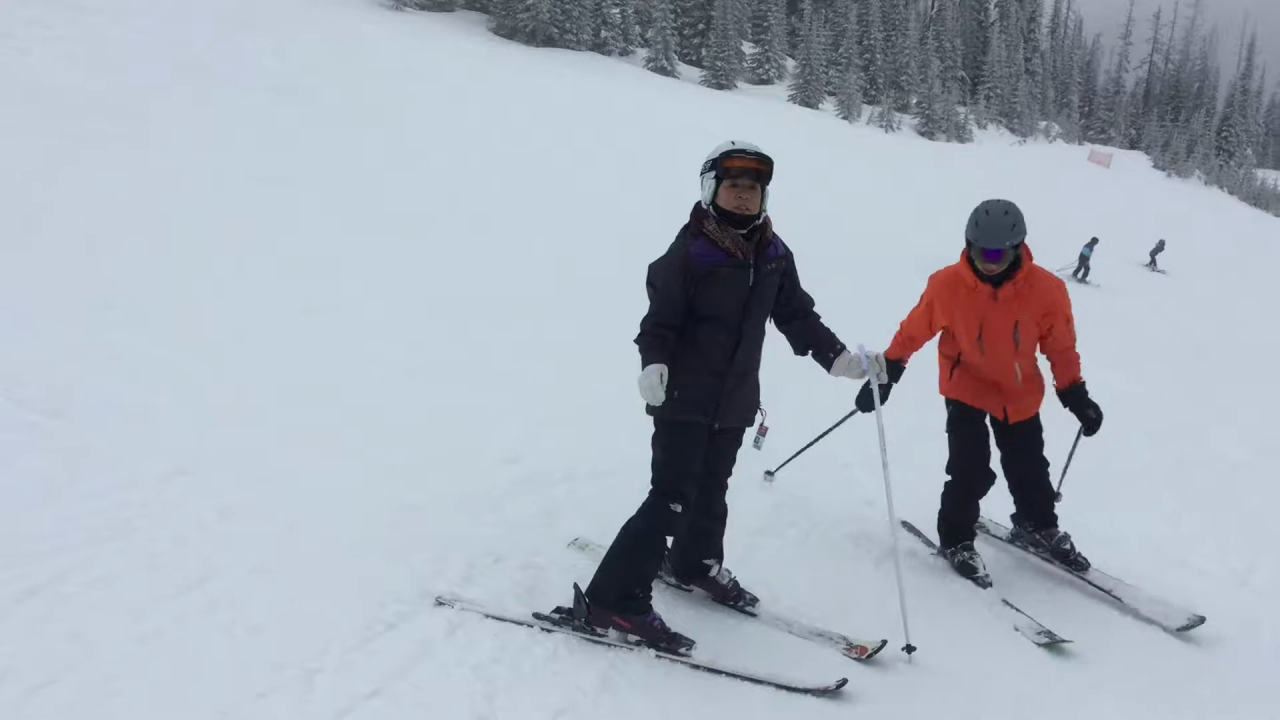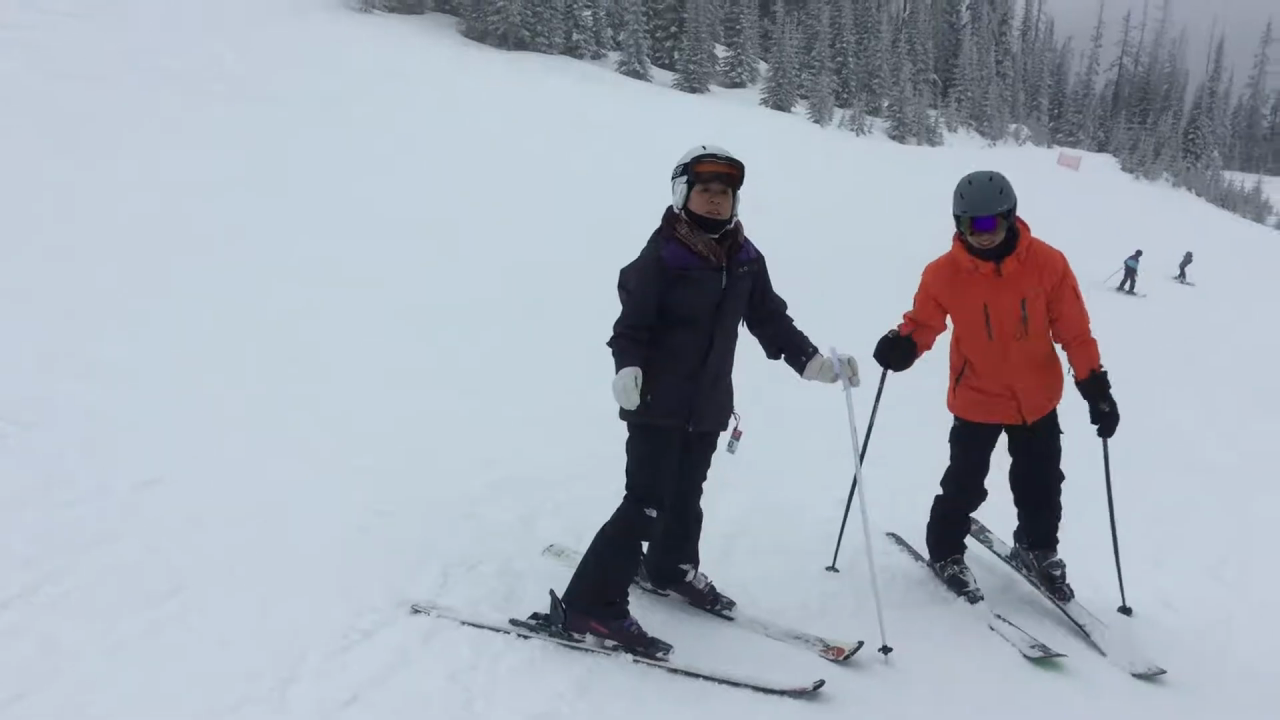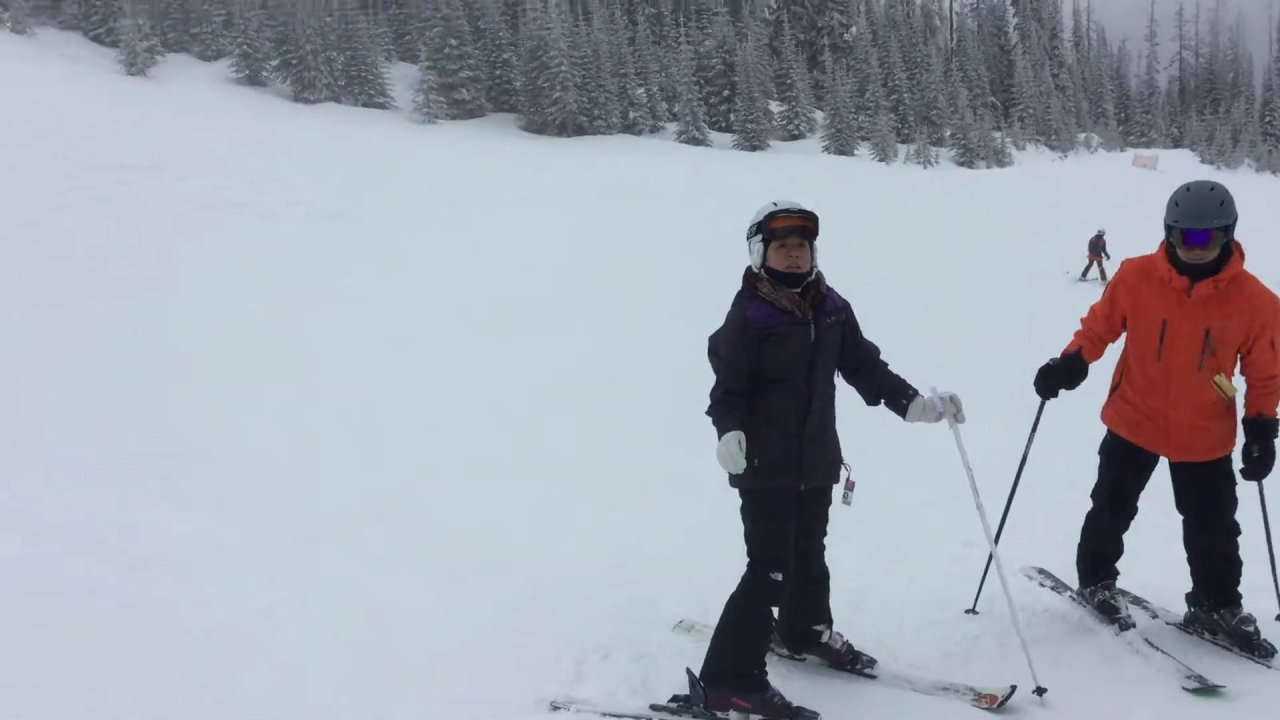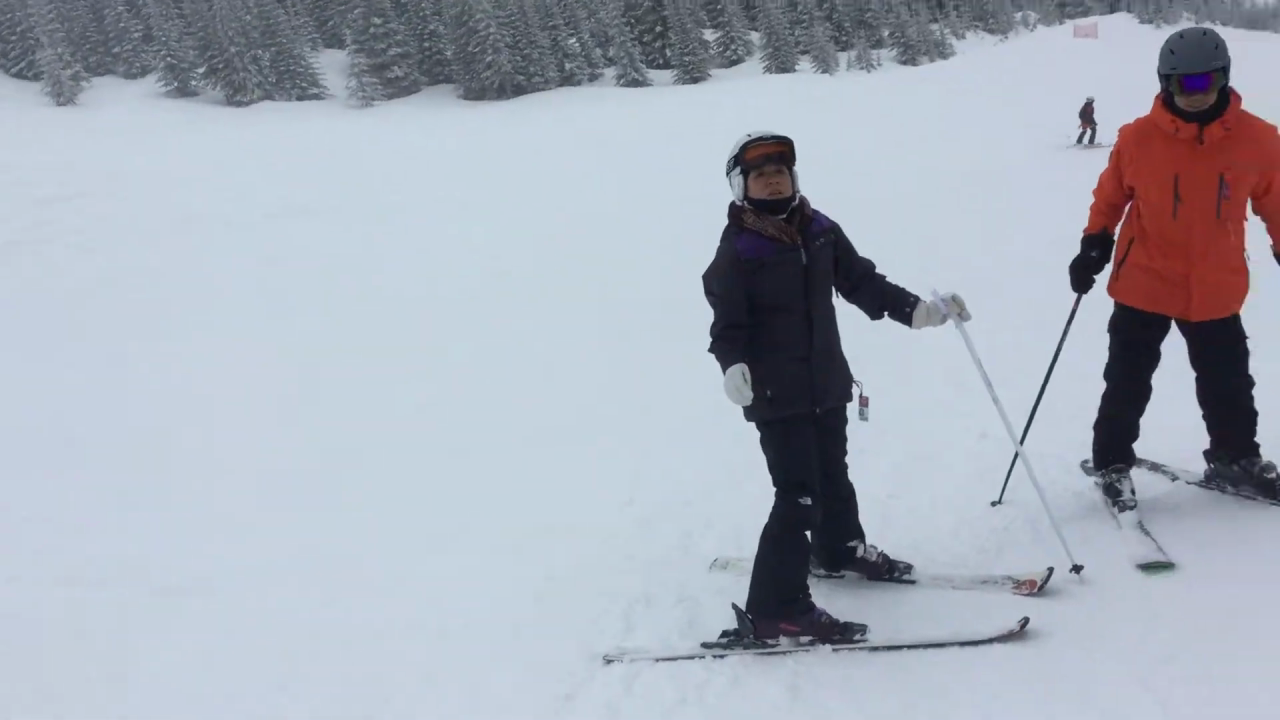
dt=0.5s
person 1, frame 1
left shoulder: (774, 255)
right shoulder: (690, 251)
left elbow: (798, 316)
right elbow: (660, 318)
left wrist: (841, 358)
right wrist: (654, 364)
left hip: (734, 401)
right hip: (683, 397)
left knee: (711, 490)
right knee: (672, 499)
left ankle: (697, 563)
right ankle: (614, 600)
person 1, frame 2
left shoulder: (745, 260)
right shoulder: (662, 255)
left elbow: (770, 320)
right elbow: (632, 322)
left wrist: (813, 361)
right wrist: (628, 367)
left hip: (708, 404)
right hip: (657, 402)
left knee: (686, 496)
right knee: (647, 503)
left ankle: (673, 567)
right ankle: (593, 604)
person 1, frame 3
left shoulder: (831, 309)
right shoulder: (747, 315)
left elbow: (865, 366)
right elbow: (728, 387)
left wrist: (915, 403)
right wrist: (730, 432)
left hip: (816, 459)
right hip: (763, 462)
left knee: (810, 554)
right knee: (771, 569)
left ankle: (806, 629)
person 1, frame 4
left shoulder: (819, 230)
right shoulder: (737, 249)
left elbow: (862, 281)
right elbow: (727, 323)
left wrist: (918, 309)
right wrist: (734, 366)
left hip: (826, 381)
right hip: (776, 392)
left knee: (833, 475)
right knee: (798, 494)
left ankle: (842, 547)
right ankle: (776, 606)
person 2, frame 1
left shoulder: (1045, 289)
right shoulder: (947, 283)
left elbow: (1059, 343)
right elbow: (917, 328)
left wrist: (1074, 392)
right wrist: (889, 370)
left hip: (1018, 394)
right hip: (966, 387)
left knee: (1028, 469)
right knee: (970, 470)
left ankle: (1038, 527)
right ankle: (956, 541)
person 2, frame 2
left shoulder: (1047, 262)
right shoulder: (943, 273)
left elbow: (1072, 326)
right elbow: (923, 324)
left wrist: (1094, 382)
right wrist: (901, 345)
left hip: (1037, 396)
right hip: (976, 397)
left knee: (1041, 480)
right knee: (965, 484)
left ankle: (1037, 549)
right ankle: (946, 553)
person 2, frame 3
right shoulder: (1138, 277)
right elbow: (1101, 323)
right wrist: (1072, 364)
left hip: (1206, 435)
right hip: (1136, 421)
left knee: (1213, 528)
right knee: (1112, 510)
left ankle: (1217, 605)
right ankle: (1097, 581)
person 2, frame 4
right shoulder: (1139, 138)
right elbow: (1111, 195)
right wrist: (1096, 242)
left hip: (1217, 292)
right hip: (1144, 288)
left knee: (1226, 385)
right knee: (1127, 384)
left ankle: (1234, 457)
right ankle: (1112, 463)
